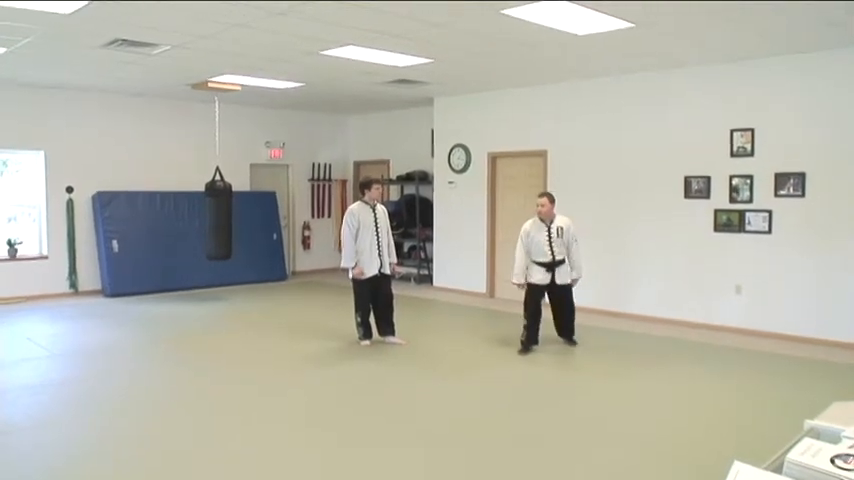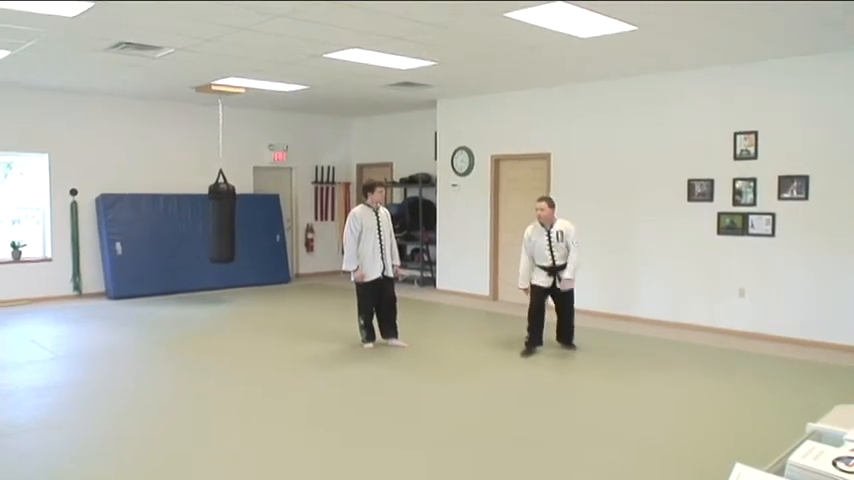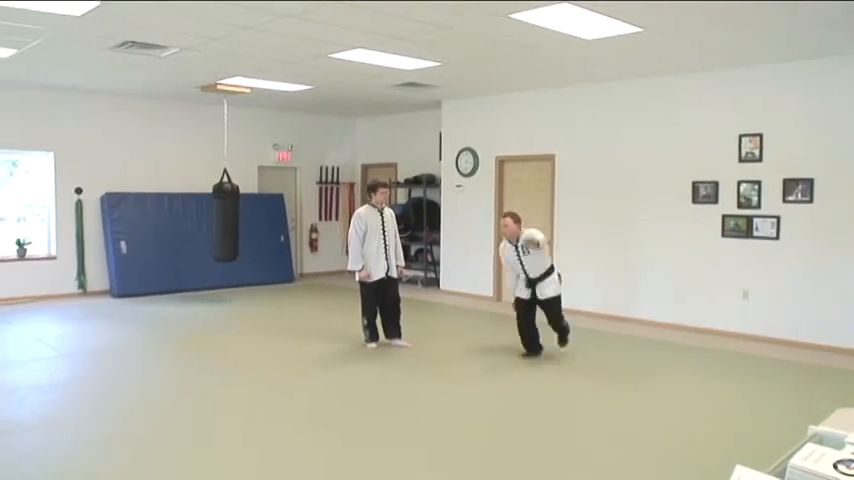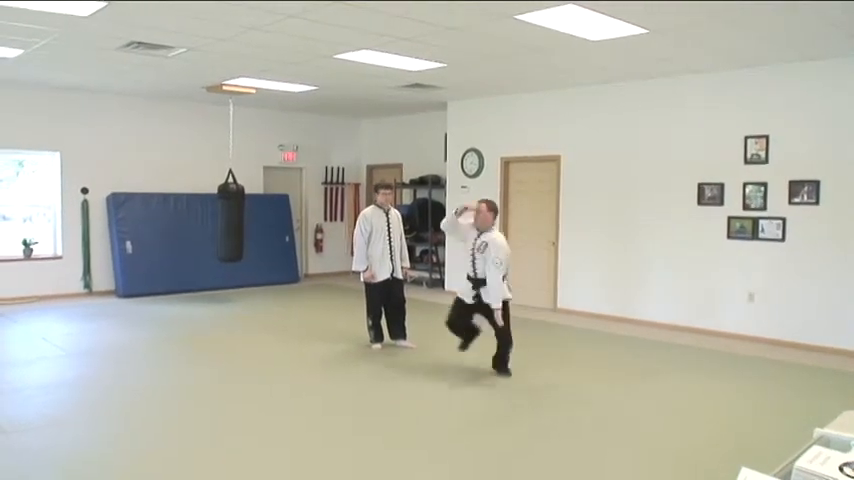
dt=0.4s
person 1, frame 1
left shoulder: (382, 210)
right shoulder: (354, 211)
left elbow: (388, 236)
right elbow: (348, 239)
left wrist: (392, 260)
right wrist: (353, 265)
left hip: (382, 265)
right hip: (363, 267)
left knee: (385, 300)
right knee: (363, 303)
left ankle: (387, 333)
right ankle: (365, 335)
person 1, frame 2
left shoulder: (385, 213)
right shoulder: (356, 214)
left elbow: (391, 239)
right elbow: (350, 242)
left wrist: (395, 262)
right wrist: (354, 268)
left hip: (385, 268)
right hip: (366, 269)
left knee: (388, 303)
right knee: (366, 306)
left ankle: (391, 336)
right ankle: (368, 338)
person 1, frame 3
left shoulder: (390, 213)
right shoulder: (361, 214)
left elbow: (395, 239)
right elbow: (354, 242)
left wrist: (399, 263)
right wrist: (360, 267)
left hip: (389, 268)
right hip: (370, 269)
left knee: (392, 303)
right knee: (370, 306)
left ankle: (394, 335)
right ankle: (371, 337)
person 1, frame 4
left shoulder: (396, 214)
right shoulder: (367, 215)
left elbow: (401, 240)
right elbow: (360, 242)
left wrist: (405, 264)
right wrist: (364, 268)
left hip: (394, 269)
right hip: (375, 270)
left knee: (397, 304)
right knee: (375, 307)
left ankle: (399, 336)
right ankle: (376, 338)
person 2, frame 1
left shoulder: (565, 223)
right shoulder: (528, 226)
left elbow: (573, 249)
right elbow: (521, 252)
left wrist: (576, 273)
right wrist: (519, 277)
left hip: (560, 272)
right hip: (537, 273)
left knee: (566, 306)
right knee: (532, 308)
left ankle: (567, 335)
right ankle: (528, 342)
person 2, frame 2
left shoulder: (566, 227)
right shoulder: (531, 231)
left elbow: (574, 252)
right elbow: (526, 258)
left wrist: (568, 276)
right wrist: (524, 282)
left hip: (563, 276)
right hip: (541, 275)
left knee: (566, 311)
right knee: (535, 308)
left ankle: (566, 339)
right ankle: (532, 344)
person 2, frame 3
left shoulder: (530, 235)
right shoulder: (504, 248)
left elbow: (541, 239)
right elbow: (514, 271)
left wrist: (534, 241)
right wrist: (515, 293)
left hip: (547, 281)
right hip: (526, 285)
left knee: (554, 316)
right knee: (523, 319)
left ankle: (563, 332)
right ankle: (533, 348)
person 2, frame 4
left shoulder: (497, 241)
right shoulder: (471, 229)
left elbow: (495, 274)
right elbow: (446, 226)
left wrist: (496, 306)
right wrist: (459, 212)
left hip: (492, 290)
right hip: (472, 286)
left knee: (502, 331)
right knee: (454, 321)
left ankle: (501, 364)
right ankle: (470, 333)
